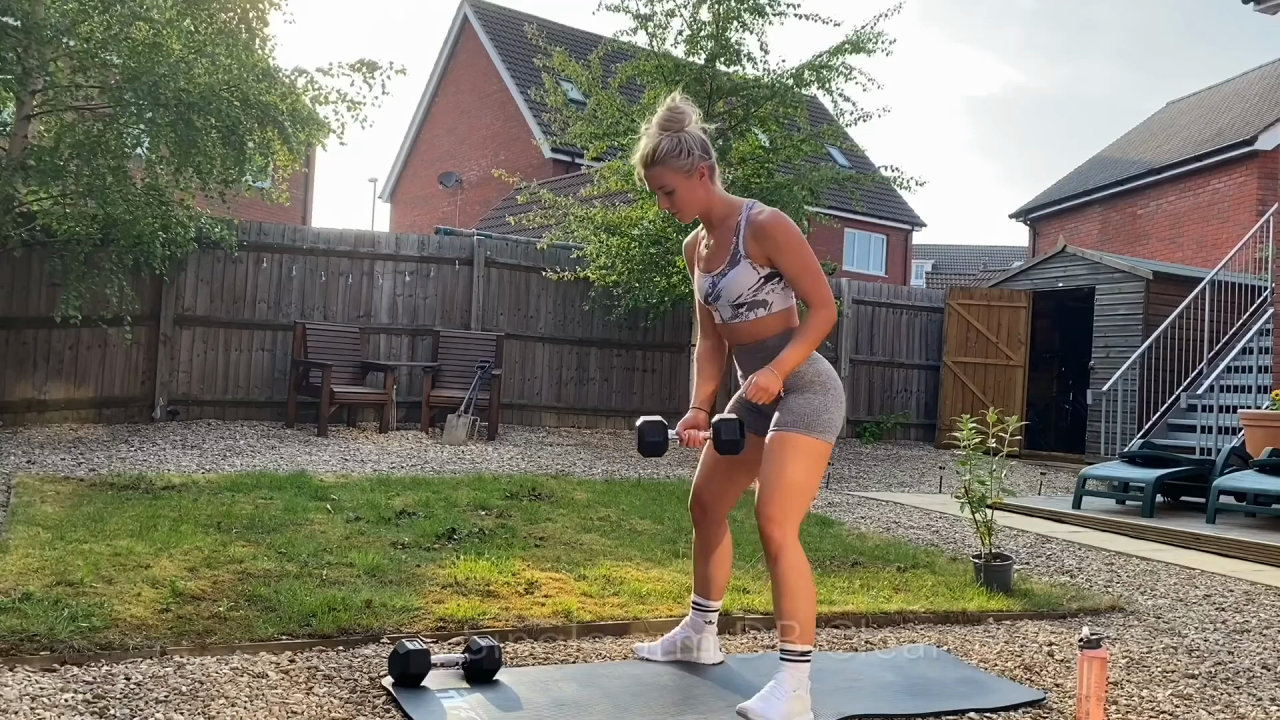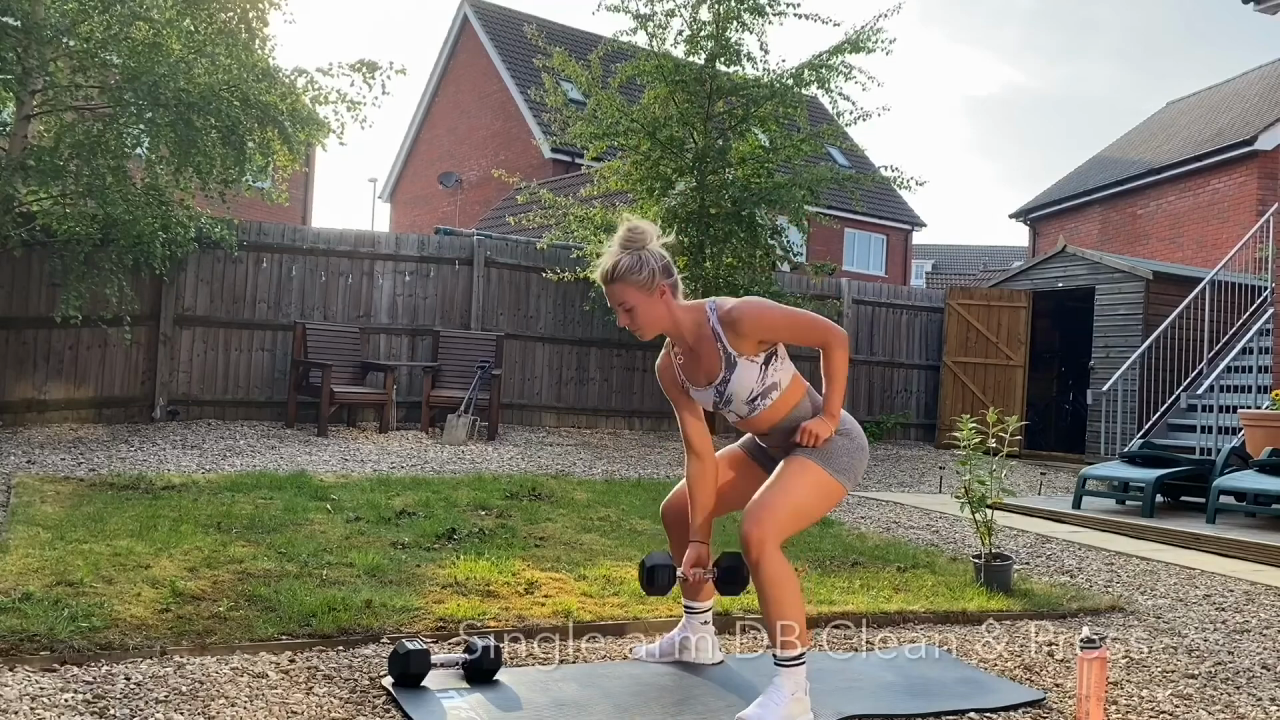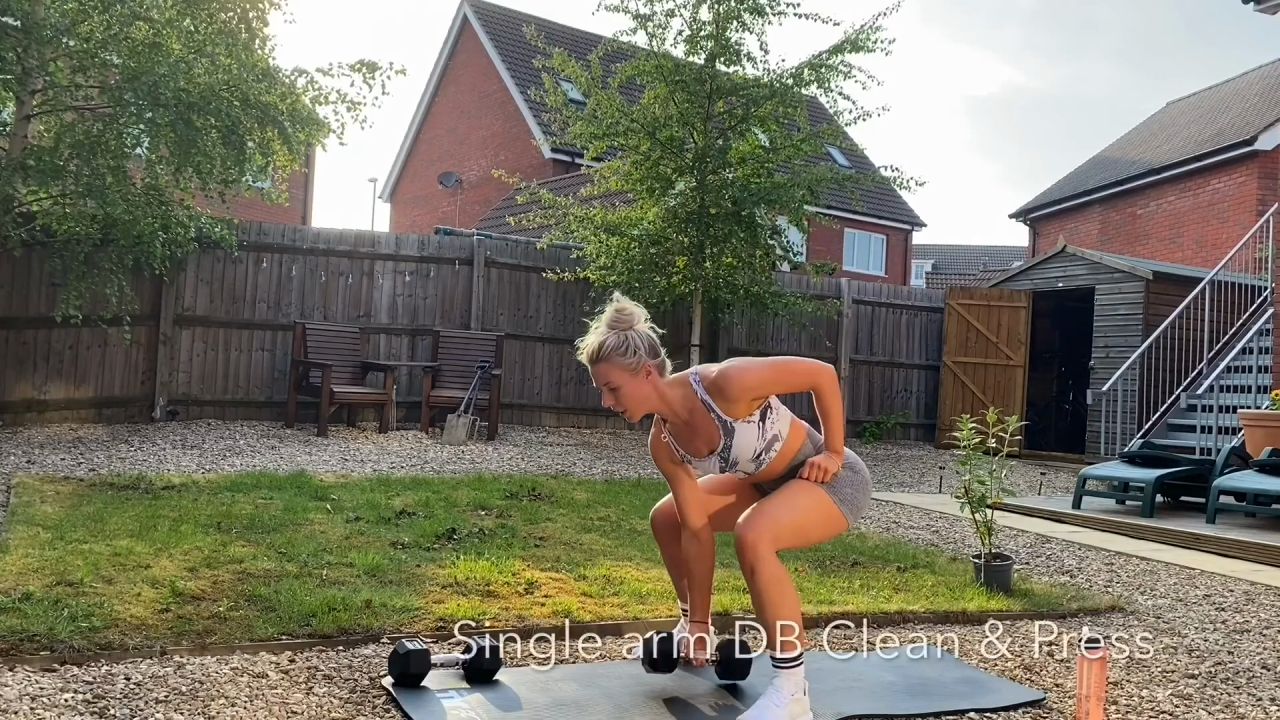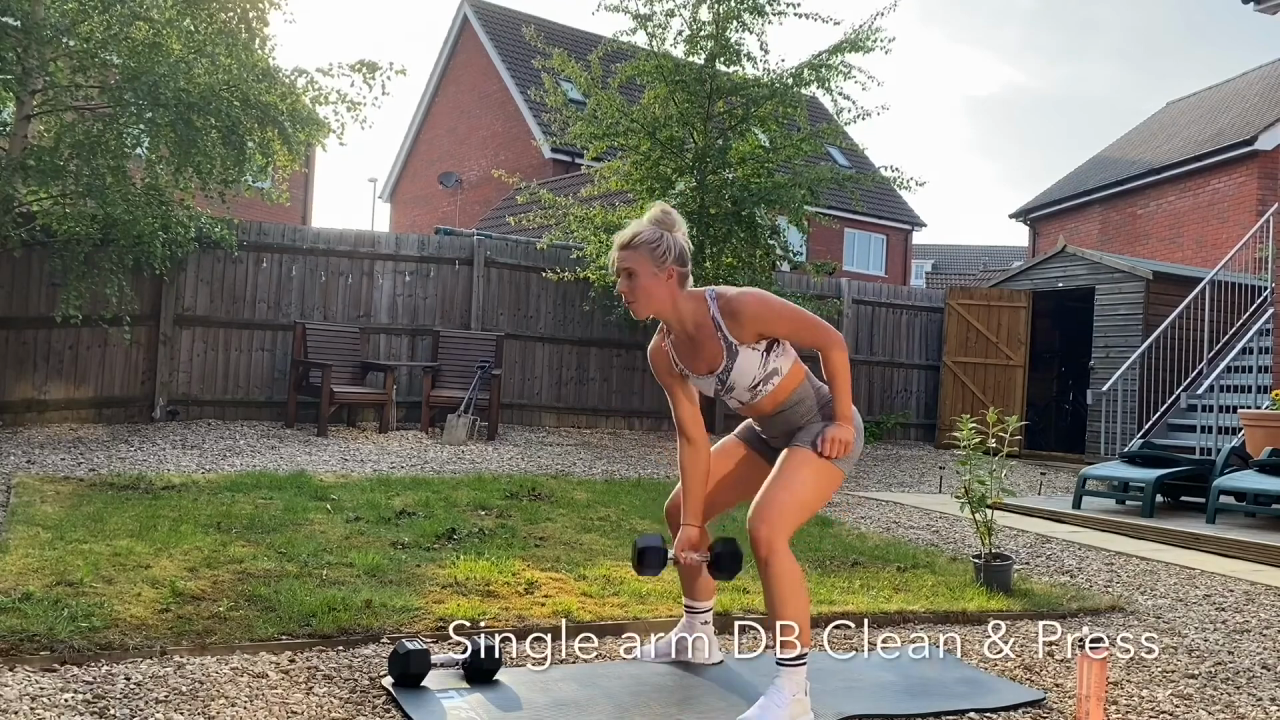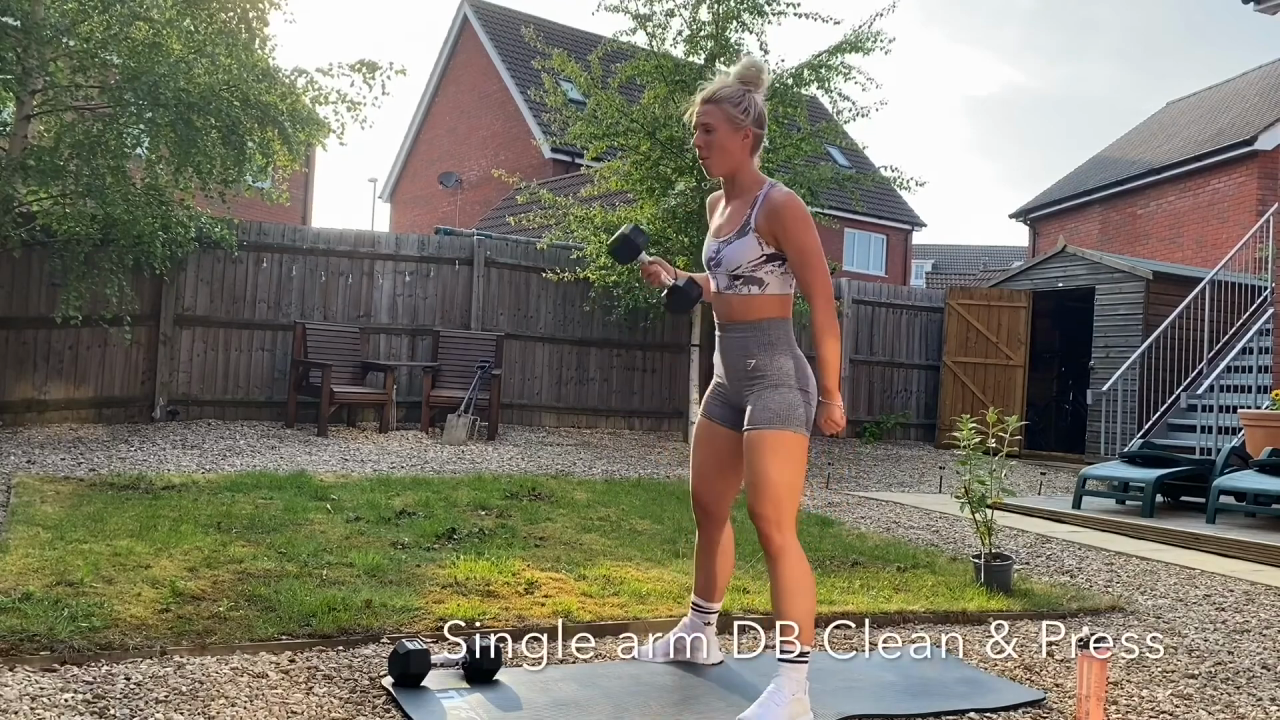
dt=0.3s
person 1, frame 1
left shoulder: (764, 225)
right shoulder: (696, 247)
left elbow: (824, 308)
right elbow: (710, 338)
left wrist: (777, 371)
right wrist: (698, 409)
left hip: (804, 389)
right hip: (755, 395)
left knee: (775, 525)
right knee: (706, 505)
right ankle: (700, 635)
person 1, frame 2
left shoulder: (738, 317)
right shoulder: (670, 365)
left elbow: (836, 339)
right elbow: (700, 451)
left wrist: (829, 415)
right wrist: (698, 542)
left hip: (830, 443)
right hip: (770, 447)
left knee: (757, 533)
right knee: (677, 511)
right ankle: (697, 635)
person 1, frame 3
left shoulder: (724, 383)
right shoulder: (663, 442)
left elbow: (823, 374)
right elbow: (695, 530)
left wrist: (834, 451)
right wrist: (699, 622)
left hip: (834, 478)
right hip: (772, 482)
left knee: (753, 535)
right knee: (666, 518)
right ankle: (693, 635)
person 1, frame 4
left shoulder: (737, 307)
right shoulder: (662, 352)
left elbow: (831, 340)
right elbow: (692, 440)
left wrist: (843, 416)
right wrist: (692, 525)
left hip: (820, 427)
right hip: (767, 432)
left knee: (764, 529)
right knee: (678, 510)
right ankle: (698, 632)
person 1, frame 5
left shoulder: (781, 205)
right shoulder: (716, 204)
left elbow: (823, 302)
left wrist: (830, 391)
right wrist: (675, 280)
left hip: (777, 375)
right hip: (728, 376)
left knee: (772, 527)
right knee: (708, 511)
right ankle: (701, 635)
